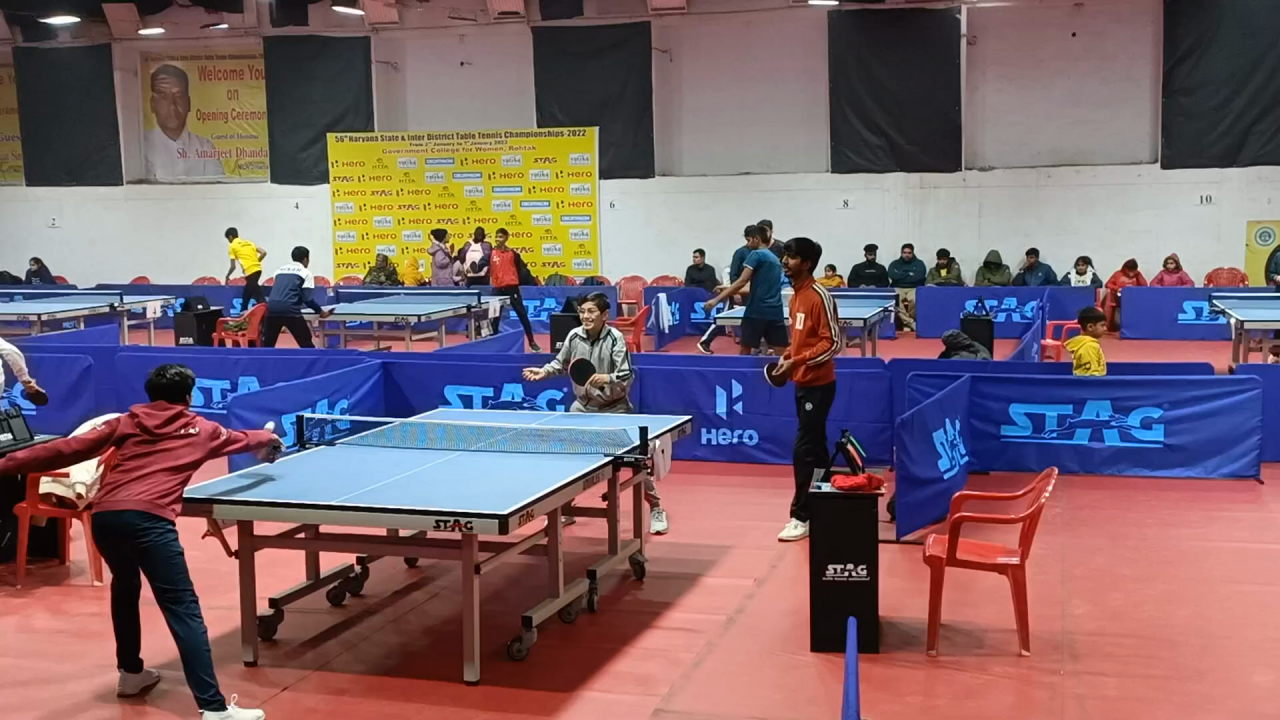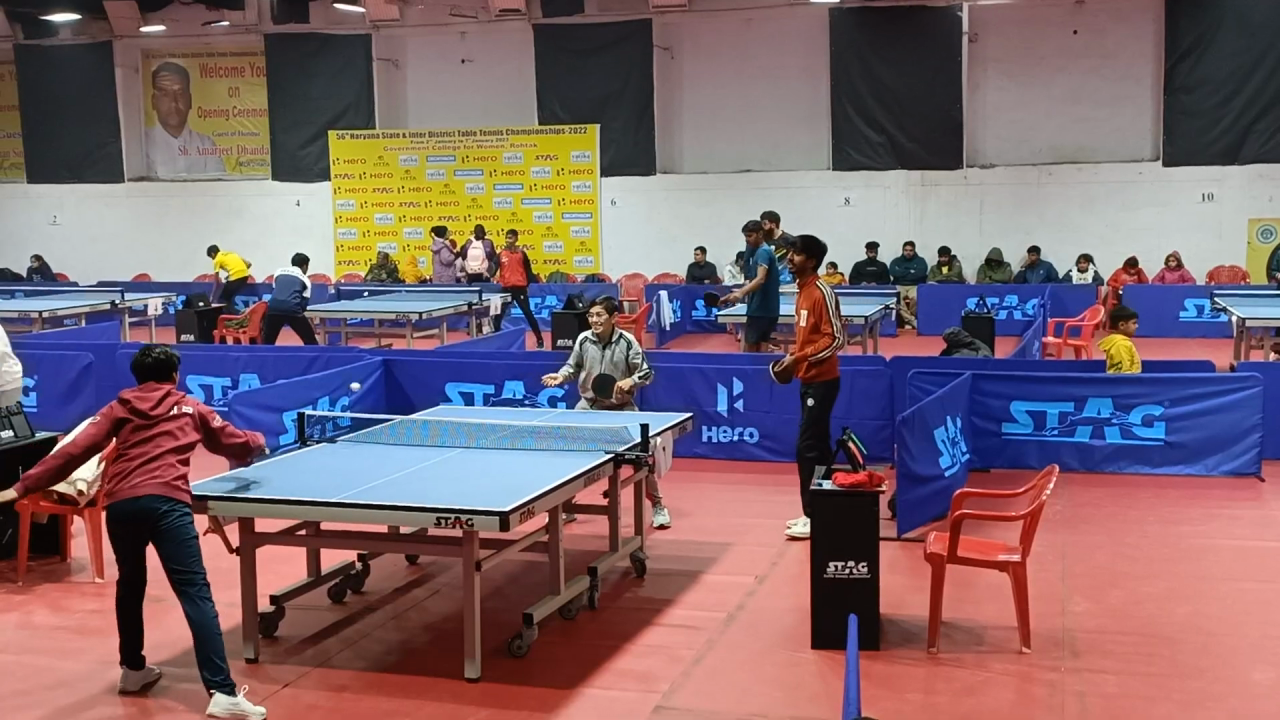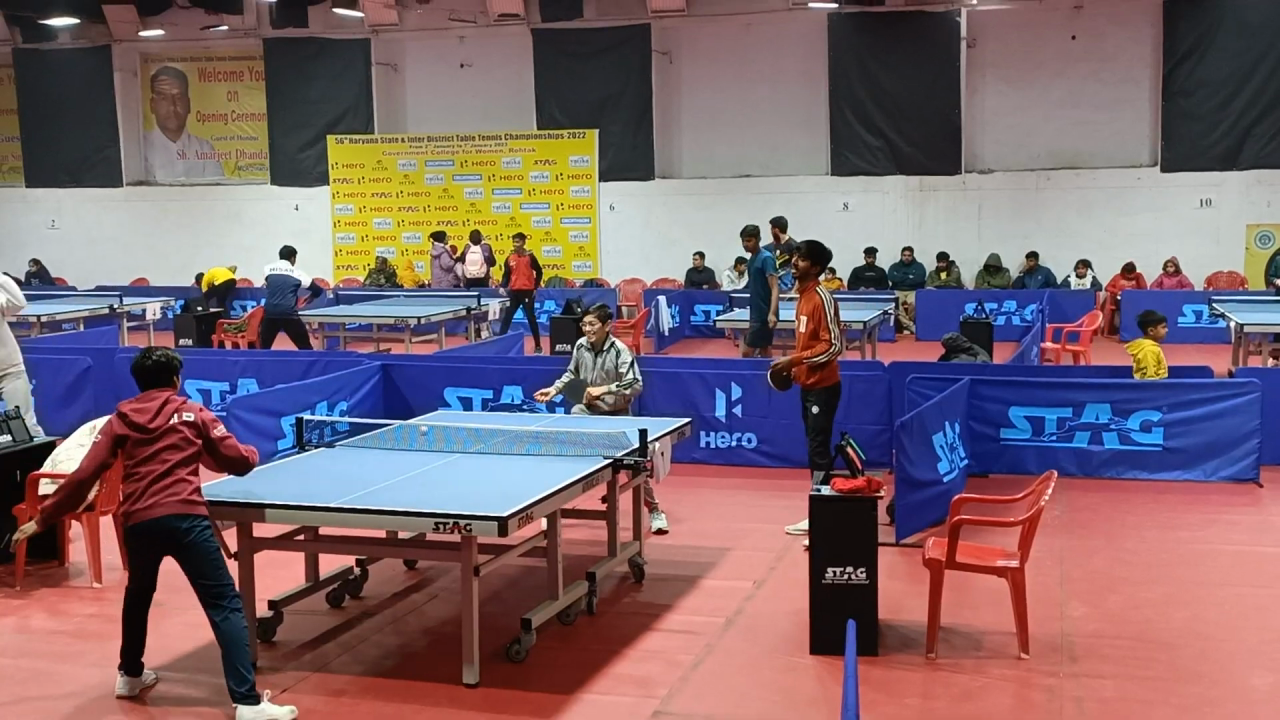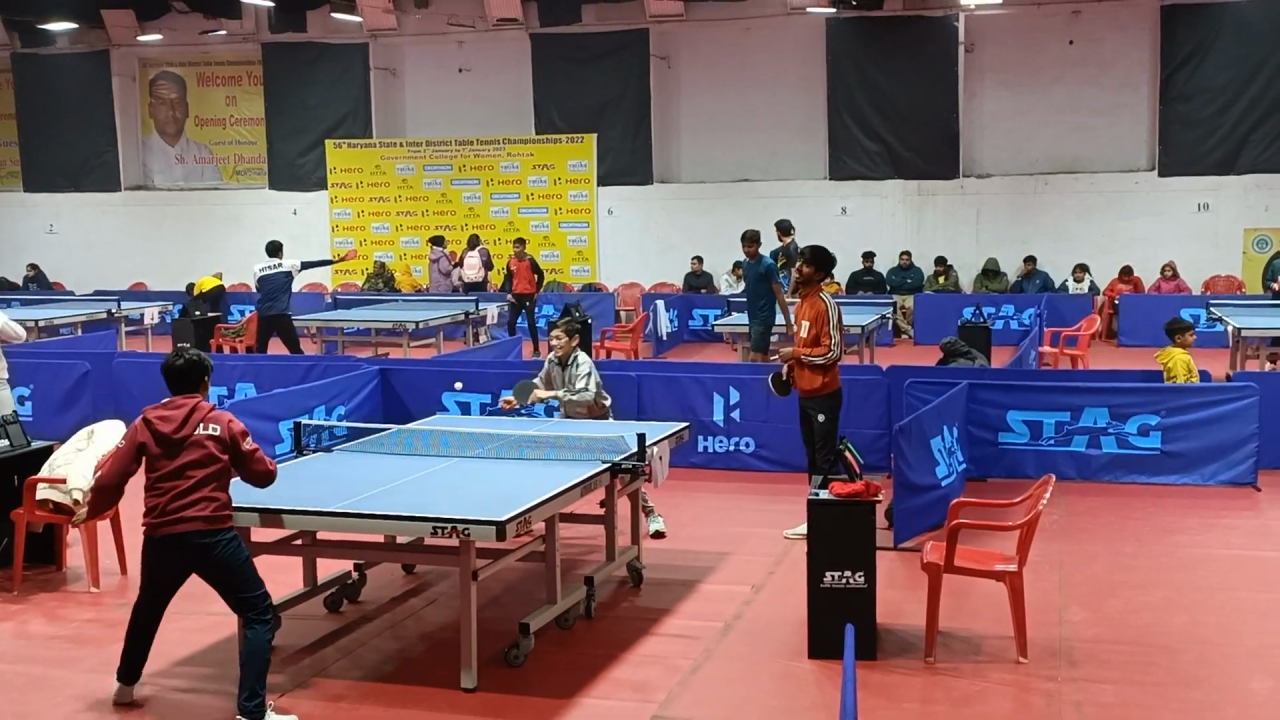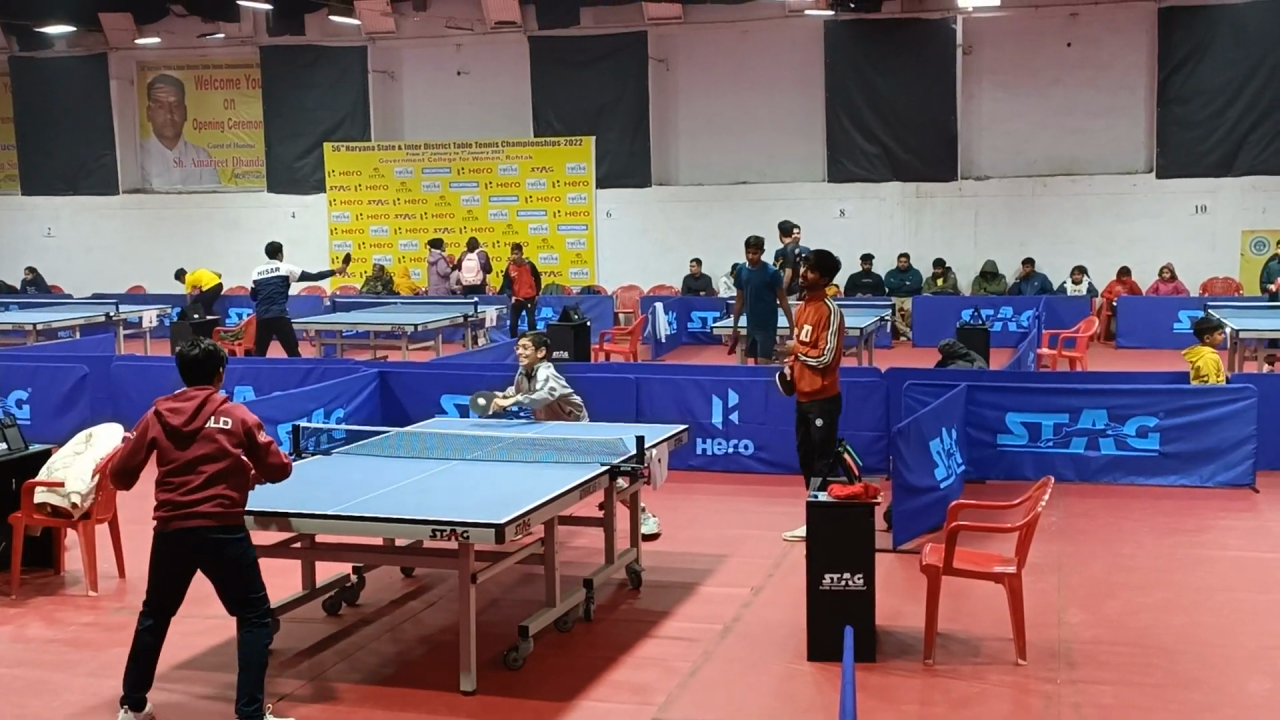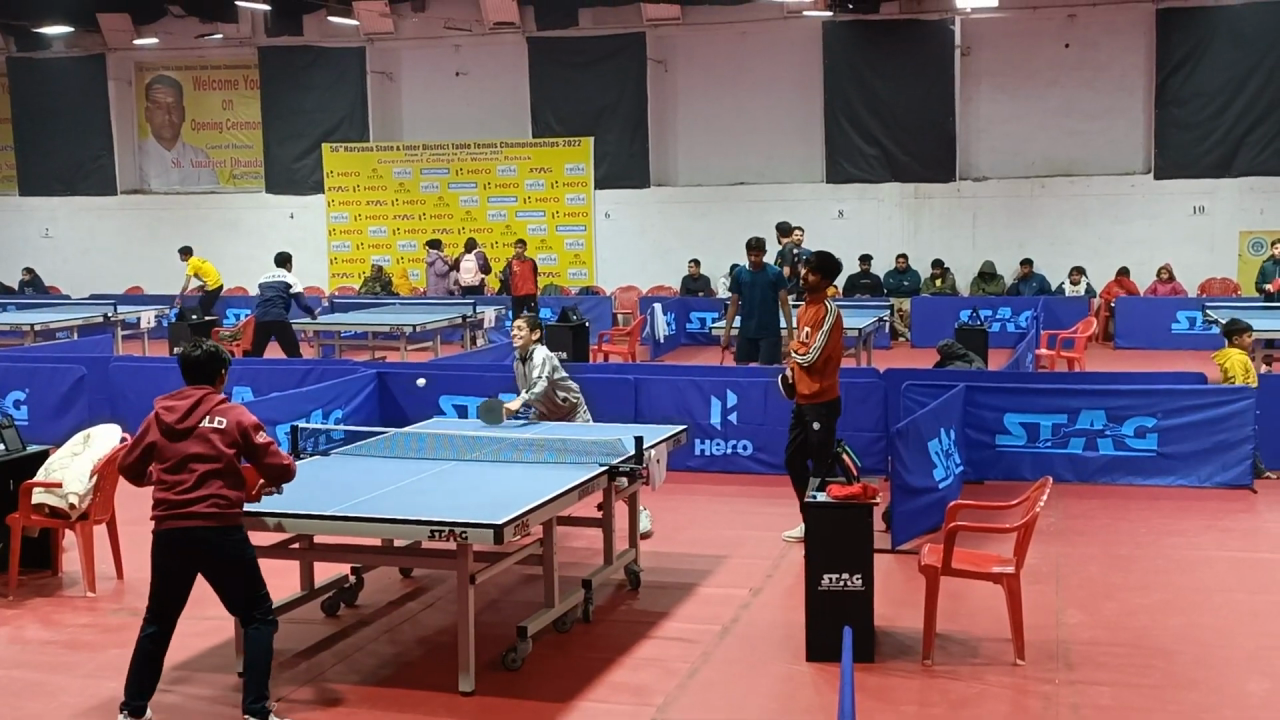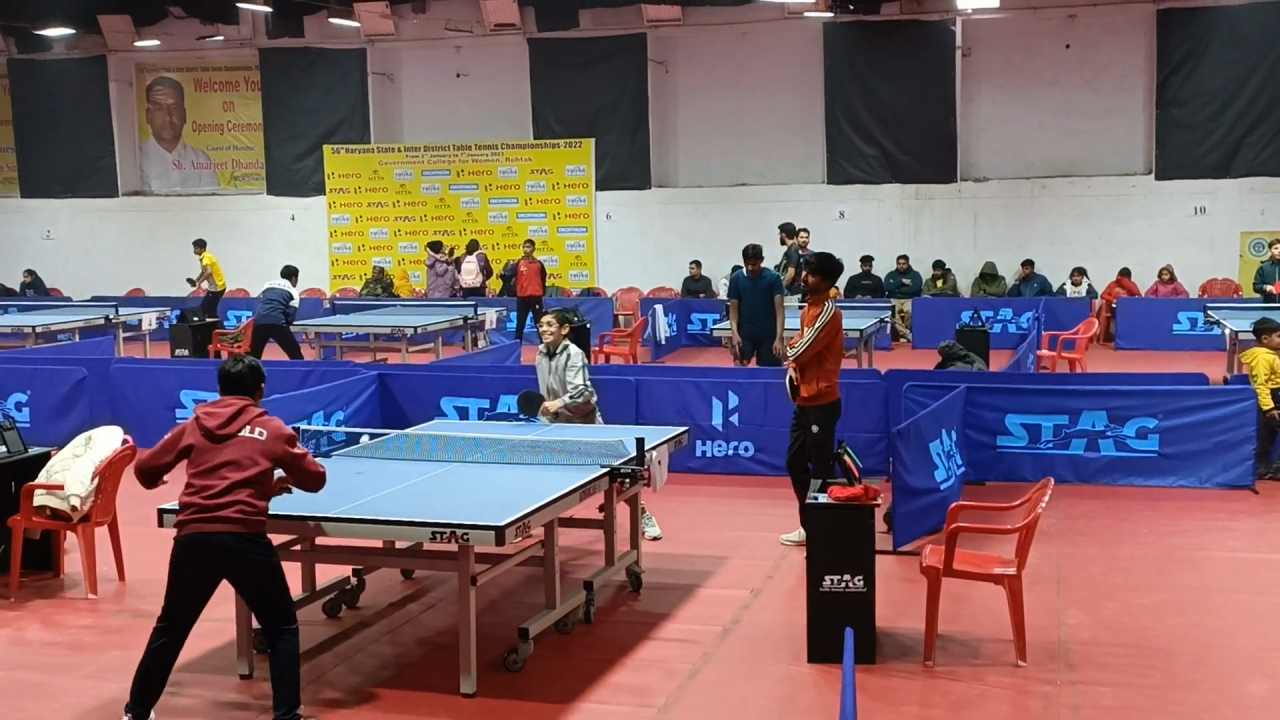
dt=0.2s
person 1, frame 1
left shoulder: (126, 422)
right shoulder: (200, 429)
left elbow: (68, 449)
right elbow: (239, 439)
right wrist: (268, 440)
left hip: (105, 516)
right hip: (149, 519)
left knee: (125, 587)
right knee: (184, 610)
left ankle: (131, 672)
person 1, frame 2
left shoulder: (118, 408)
right shoulder: (190, 407)
left elbow: (73, 453)
right elbow: (238, 446)
right wrist: (256, 441)
left hip: (120, 507)
right hip: (166, 503)
left knee: (130, 583)
right knee: (196, 593)
left ankle: (133, 669)
person 1, frame 3
left shoulder: (119, 420)
right shoulder: (193, 414)
left elbow: (84, 477)
right elbow: (240, 461)
left wrist: (44, 516)
right wrist: (251, 453)
left hip: (137, 524)
right hip: (184, 519)
left knee: (138, 595)
right knee: (226, 605)
left ankle: (131, 675)
person 1, frame 4
left shoulder: (143, 425)
right shoulder: (222, 422)
left elbow: (109, 483)
right elbow: (263, 475)
left wrist: (91, 510)
right wrist: (230, 466)
left hip: (161, 537)
right hip: (212, 535)
left knee: (147, 607)
right knee: (259, 615)
left ankle: (125, 685)
person 1, frame 5
left shoulder: (156, 416)
right shoulder: (237, 416)
left elbow: (119, 473)
right elbow: (279, 469)
right wrist: (252, 470)
left hip: (171, 533)
right hip: (222, 532)
left knee: (155, 615)
right knee: (256, 618)
person 1, frame 6
left shoulder: (158, 417)
right shoulder: (234, 416)
left elbow: (129, 469)
right elbow: (282, 471)
right wrist: (263, 482)
left hip: (169, 533)
right hip: (218, 531)
left knee: (158, 621)
right knee: (258, 618)
person 1, frame 7
left shoulder: (194, 424)
right shoulder: (273, 429)
left elbow: (146, 468)
right elbow: (315, 479)
left wrist: (155, 481)
right wrist: (281, 481)
left hip: (194, 538)
right hip: (246, 539)
left knee: (170, 627)
right knee: (281, 628)
person 2, frame 1
left shoulder: (820, 297)
right shoulder: (795, 297)
left elbow: (833, 343)
left wrist: (797, 362)
right wrist: (787, 357)
left hip: (818, 385)
right hip: (803, 383)
left knee: (803, 451)
right knee: (815, 449)
left ankle: (802, 518)
person 2, frame 2
left shoulder: (822, 293)
right shoulder: (802, 292)
left elbow: (836, 339)
left wrist: (799, 357)
right wrist: (794, 355)
left hip: (822, 381)
right hip: (809, 379)
left knee: (807, 447)
right knee: (818, 446)
left ankle: (814, 515)
person 2, frame 3
left shoulder: (822, 299)
right shoulder: (803, 298)
left elbow: (833, 346)
left wrist: (795, 359)
right wrist: (792, 363)
left hip: (823, 388)
right hip: (809, 387)
left knee: (820, 454)
right knee: (815, 453)
person 2, frame 4
left shoulder: (826, 306)
right shoulder: (801, 304)
left elbow: (832, 352)
left wrist: (794, 353)
right wrist: (790, 364)
left hip: (824, 395)
right hip: (805, 393)
left knee: (826, 462)
right knee: (813, 459)
person 2, frame 5
left shoulder: (830, 311)
right shoulder: (802, 308)
left elbow: (824, 357)
left wrist: (795, 347)
right wrist: (790, 365)
left hip: (823, 399)
right hip: (803, 397)
left knee: (823, 466)
right knee: (806, 463)
person 2, frame 6
left shoulder: (829, 312)
right shoulder: (804, 308)
left elbow: (811, 356)
left wrist: (793, 346)
right wrist: (791, 368)
left hip: (822, 402)
right hip: (802, 400)
left knee: (821, 469)
right knee: (793, 460)
person 2, frame 7
left shoulder: (827, 313)
right shoulder: (809, 308)
left elbow: (797, 351)
left wrist: (791, 345)
right wrist: (792, 367)
left hip: (821, 403)
right hip: (804, 401)
left knee: (820, 470)
right knee: (795, 464)
person 3, frame 1
left shoulder: (615, 339)
right shoulder: (574, 336)
left elbow: (628, 374)
right elbow: (561, 362)
left wrist: (608, 378)
right wrist: (544, 371)
left hip: (615, 407)
right hip: (584, 406)
left ankle: (656, 509)
person 3, frame 2
left shoulder: (627, 342)
right shoulder: (583, 340)
left elbow: (647, 373)
right elbow: (572, 367)
left wrist: (630, 382)
right wrist: (560, 376)
left hip: (621, 408)
right hip: (589, 406)
left ankle: (658, 506)
person 3, frame 3
left shoulder: (619, 350)
right shoulder: (581, 346)
left elbow: (636, 385)
right elbow: (571, 374)
left wrist: (603, 389)
right wrist: (554, 389)
left hip: (616, 414)
right hip: (586, 410)
left ankle: (655, 511)
person 3, frame 4
left shoulder: (583, 363)
right shoulder: (551, 360)
left elbow: (587, 397)
right elbow: (540, 382)
left wrist: (553, 394)
right wrist: (517, 398)
left hip: (597, 422)
right hip: (569, 421)
left ankle: (652, 516)
person 3, frame 5
left shoulder: (544, 372)
right shoulder: (522, 372)
left elbow: (542, 397)
right elbow: (516, 391)
left wrist: (510, 400)
right wrist: (502, 398)
left hip: (575, 425)
left ankle: (644, 515)
person 3, frame 6
left shoulder: (542, 356)
right shoulder: (518, 358)
left elbow: (541, 385)
left wrist: (518, 402)
right wrist: (516, 406)
left hip: (572, 417)
right hip: (544, 419)
left ankle: (638, 511)
person 3, frame 7
left shoulder: (572, 353)
right shoulder: (541, 353)
left elbow: (581, 391)
left wrist: (558, 403)
right wrist: (547, 404)
left hip: (586, 419)
right hip: (556, 420)
left ankle: (644, 517)
